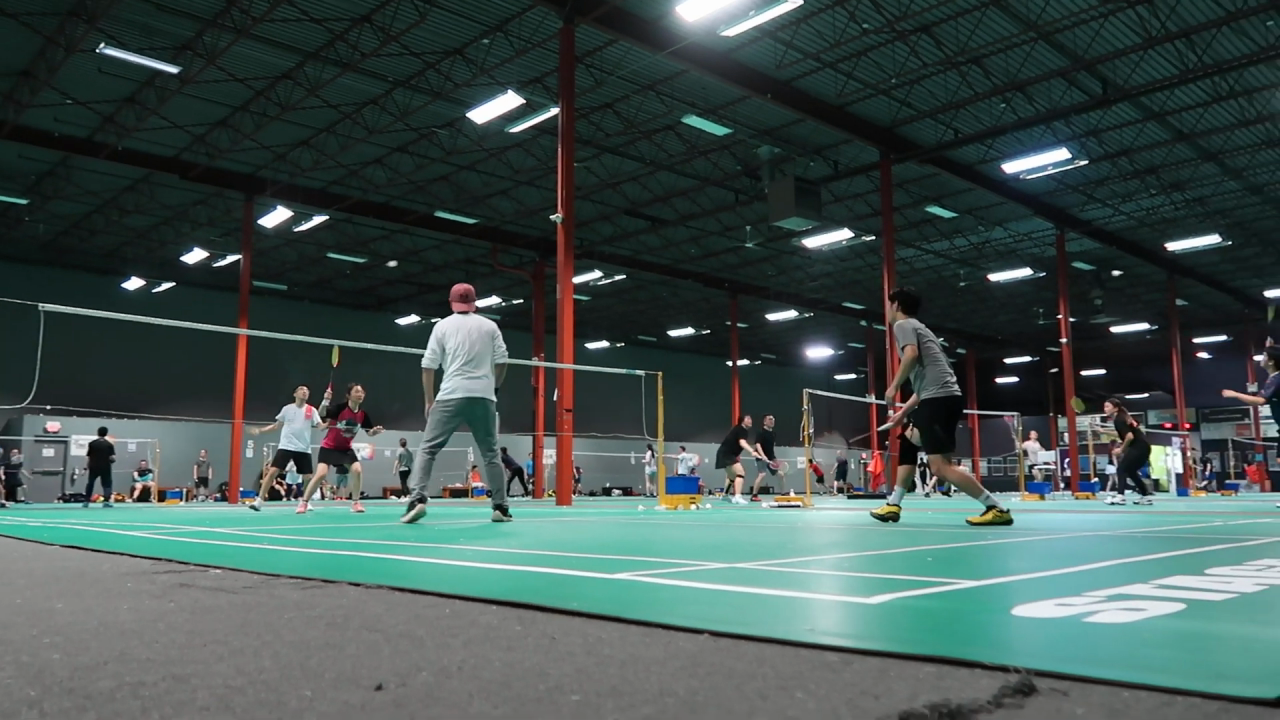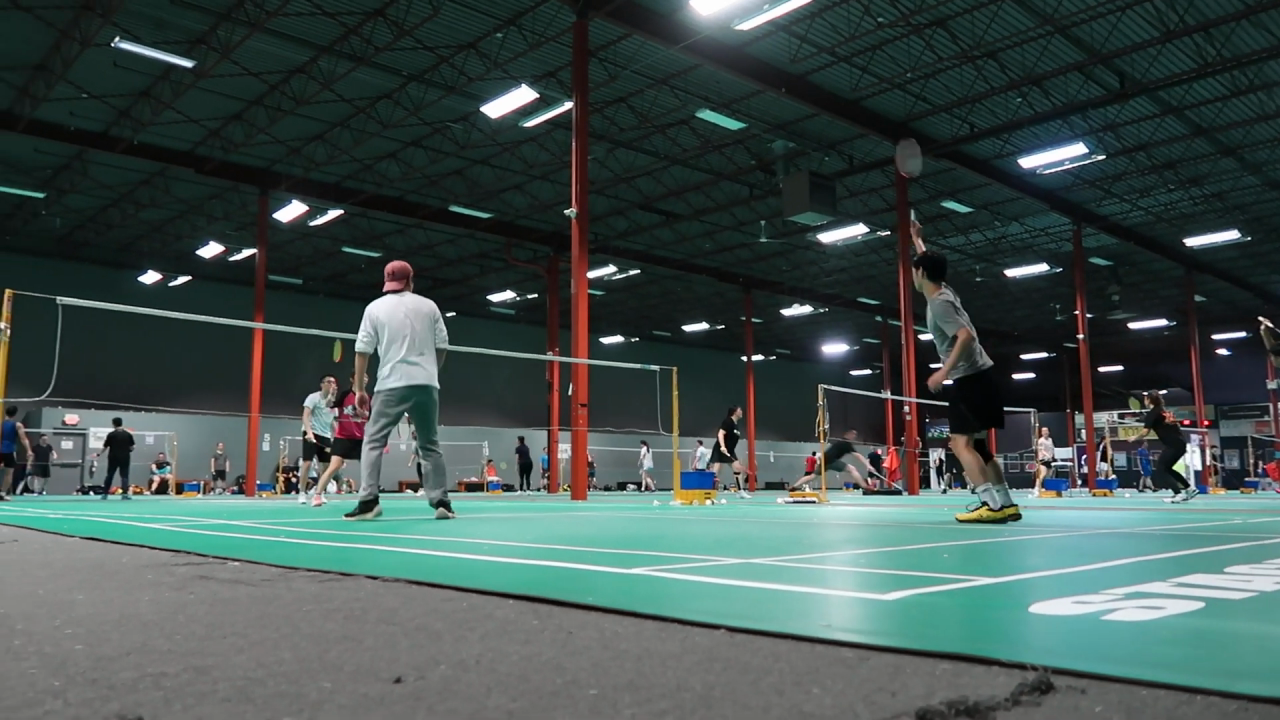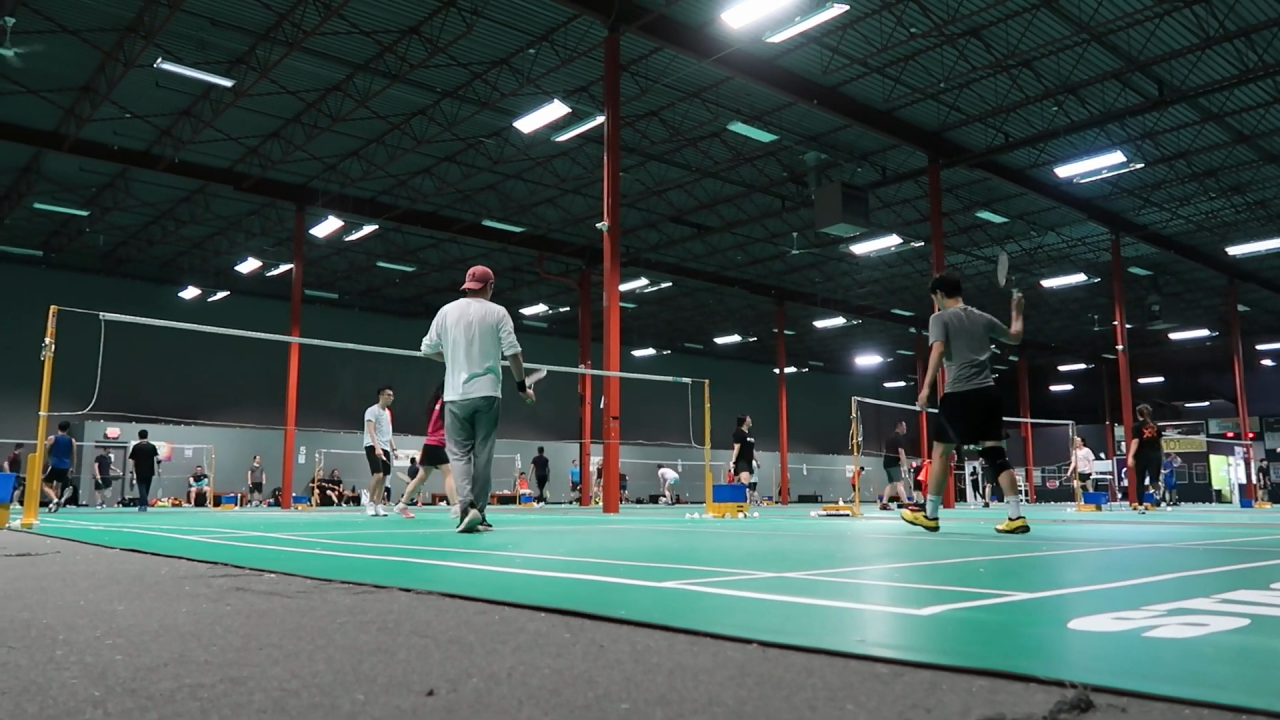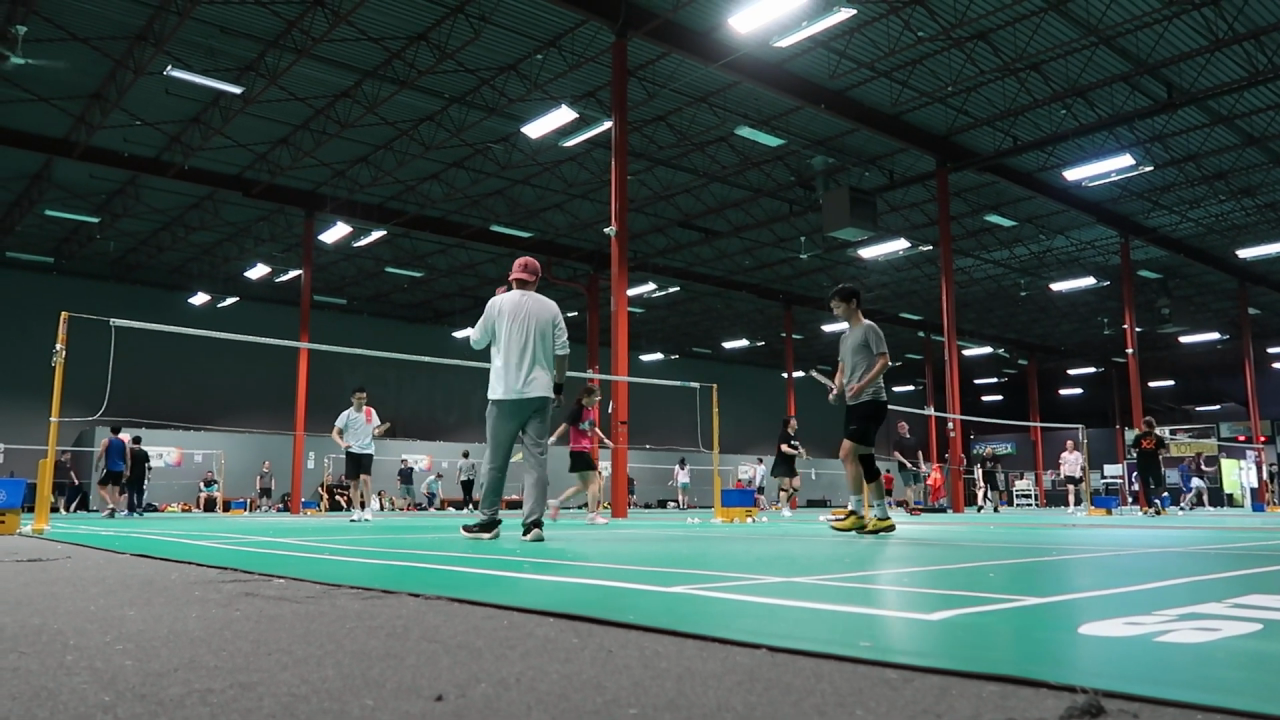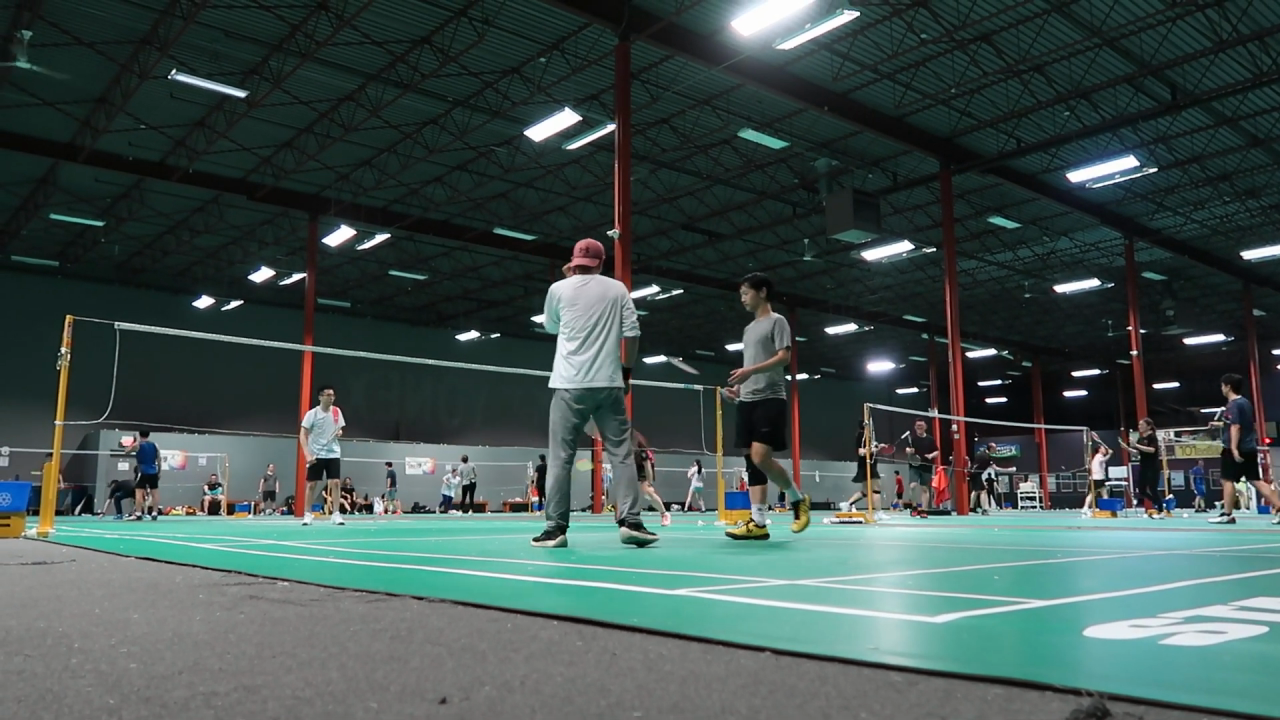
dt=1s
person 1, frame 1
left shoulder: (442, 326)
right shoulder: (490, 326)
left elbow: (429, 365)
right elbow: (502, 361)
left wrist: (429, 399)
right wrist: (493, 387)
left hip: (451, 396)
right hip: (483, 397)
left knee: (428, 448)
right knee: (491, 454)
left ankle: (418, 500)
right ankle: (500, 507)
person 1, frame 2
left shoulder: (375, 308)
right shoulder: (428, 306)
left elbow: (363, 350)
right elbow: (442, 346)
left wrist: (360, 388)
left hip: (393, 385)
right hip: (426, 384)
left knee: (373, 442)
right knee: (430, 446)
left ankle: (368, 500)
right ankle: (441, 502)
person 1, frame 3
left shoulder: (447, 311)
right shoulder: (498, 312)
left elbow: (427, 349)
right elbow: (512, 352)
right wrist: (522, 386)
left hip: (456, 394)
right hip: (487, 393)
left knee: (459, 453)
right knee: (483, 454)
left ankle: (467, 506)
right ankle: (478, 512)
person 1, frame 4
left shoulder: (498, 303)
right shoulder: (551, 307)
left elbow: (476, 342)
right elbow: (562, 351)
right wrist: (558, 387)
left hip: (506, 393)
right hip: (540, 393)
left knee: (497, 458)
right knee: (536, 457)
left ankle: (488, 521)
right ankle: (533, 522)
person 1, frame 5
left shoulder: (558, 289)
right shoulder: (617, 290)
right elbow: (631, 334)
right wrist: (626, 370)
left hip: (569, 385)
right hip: (607, 383)
left knee: (561, 456)
right knee: (620, 452)
left ankle: (555, 527)
right ankle: (630, 520)
person 2, frame 1
left shoulder: (902, 326)
right shoulder: (919, 328)
left elbow: (910, 354)
left wrist: (894, 386)
right wrist: (904, 411)
left hip: (939, 399)
right hip: (942, 398)
left knee: (940, 466)
right knee: (908, 443)
left ankle: (997, 509)
right ankle: (894, 505)
person 2, frame 2
left shoulder: (940, 304)
right shoulder: (943, 293)
left elbow: (966, 336)
right elbow: (930, 266)
left wrist: (943, 372)
right wrist: (918, 241)
left hip: (970, 380)
right hip: (982, 378)
left knee: (961, 444)
right knee: (977, 445)
left ankle: (992, 505)
right ankle: (1006, 504)
person 2, frame 3
left shoulder: (940, 318)
right shoulder: (980, 317)
left elbow: (938, 351)
right elbow: (1014, 337)
left wrist: (925, 387)
right wrist: (1017, 312)
left hip: (959, 394)
right hip: (988, 392)
left knee: (941, 453)
right knee: (996, 454)
left ankle: (930, 514)
right ankle: (1016, 516)
person 2, frame 4
left shoulder: (869, 329)
right shoulder: (845, 336)
left elbow: (884, 361)
right elbow: (841, 369)
left wrist: (864, 384)
right wrist: (836, 390)
left hip: (871, 401)
right hip: (854, 404)
left knee: (848, 453)
right knee: (865, 460)
left ankle: (856, 513)
right ankle: (882, 516)
person 2, frame 5
left shoulder: (777, 322)
right shoulder: (749, 328)
left elbow: (784, 356)
left wrist: (749, 371)
right wrist: (737, 386)
left hip: (771, 399)
right hip: (748, 401)
left knee: (760, 457)
right knee: (752, 459)
left ankle: (798, 500)
right ankle: (757, 521)
